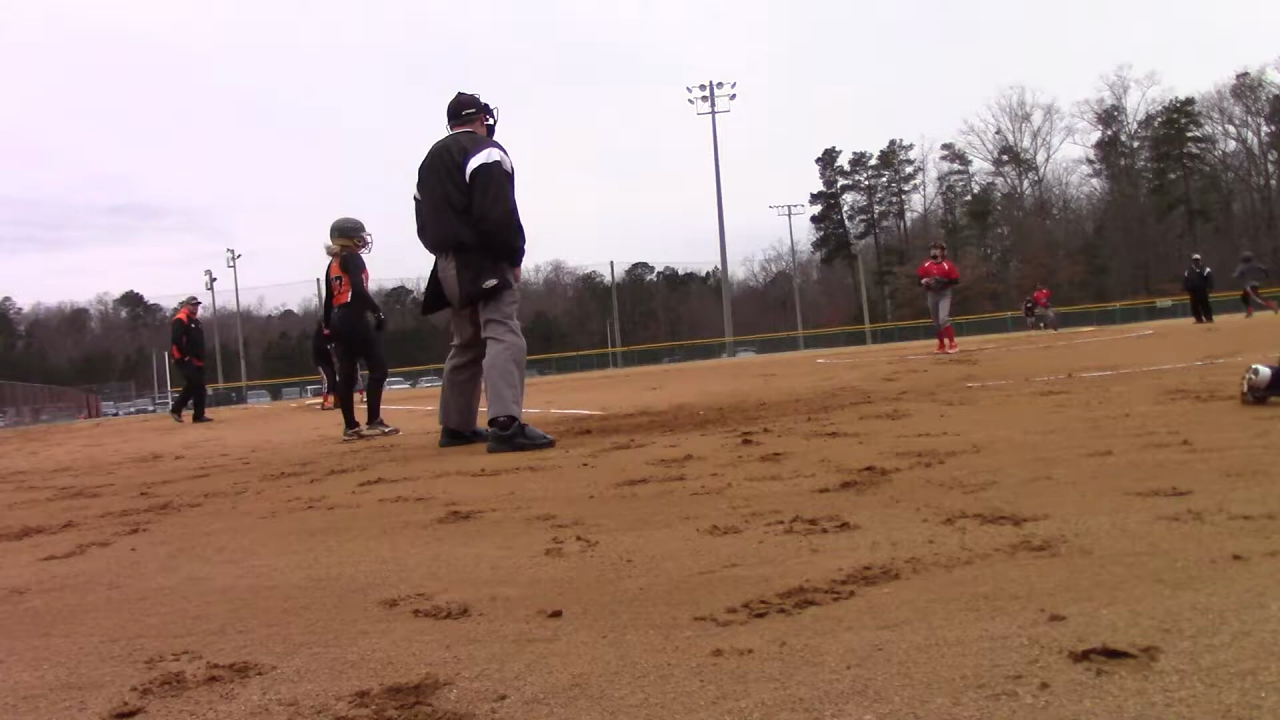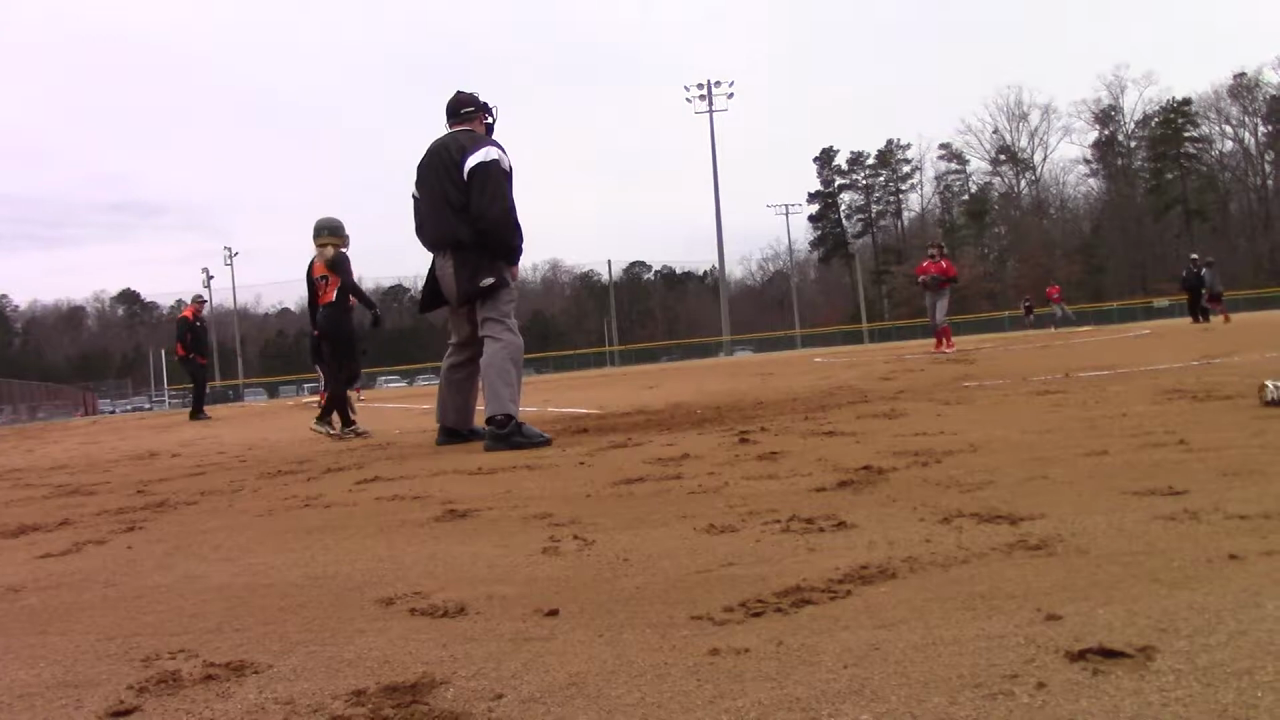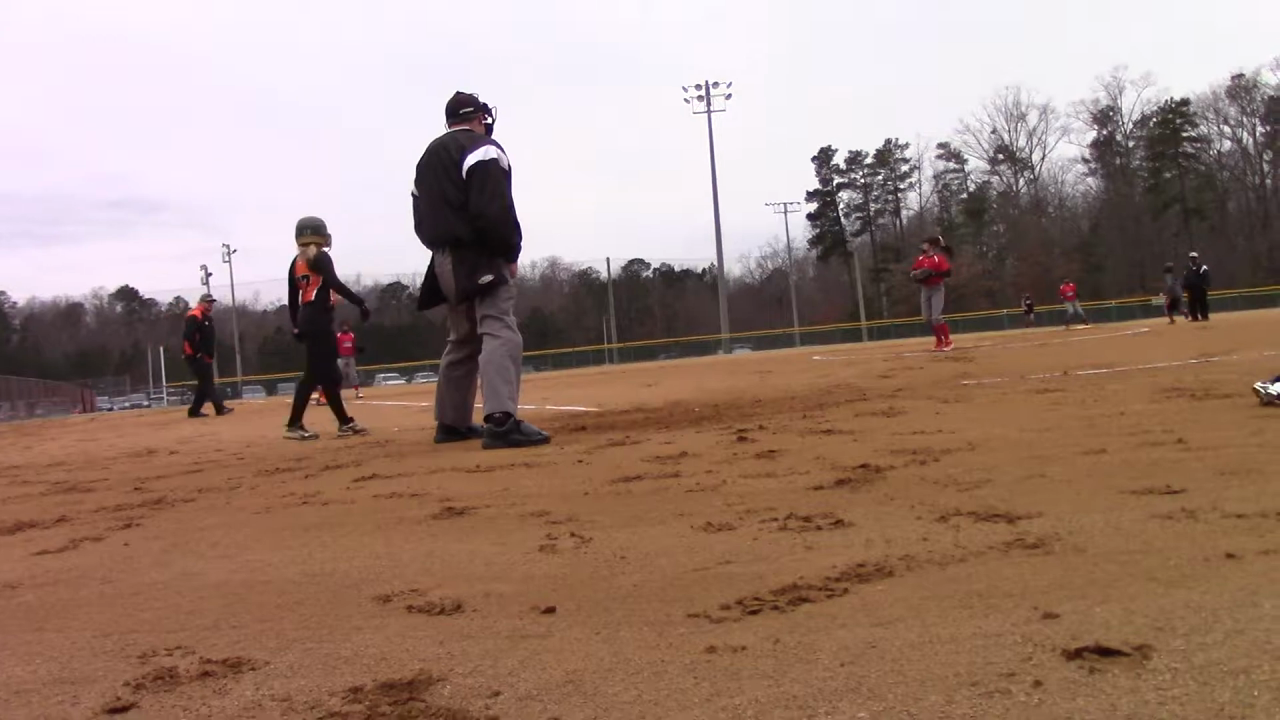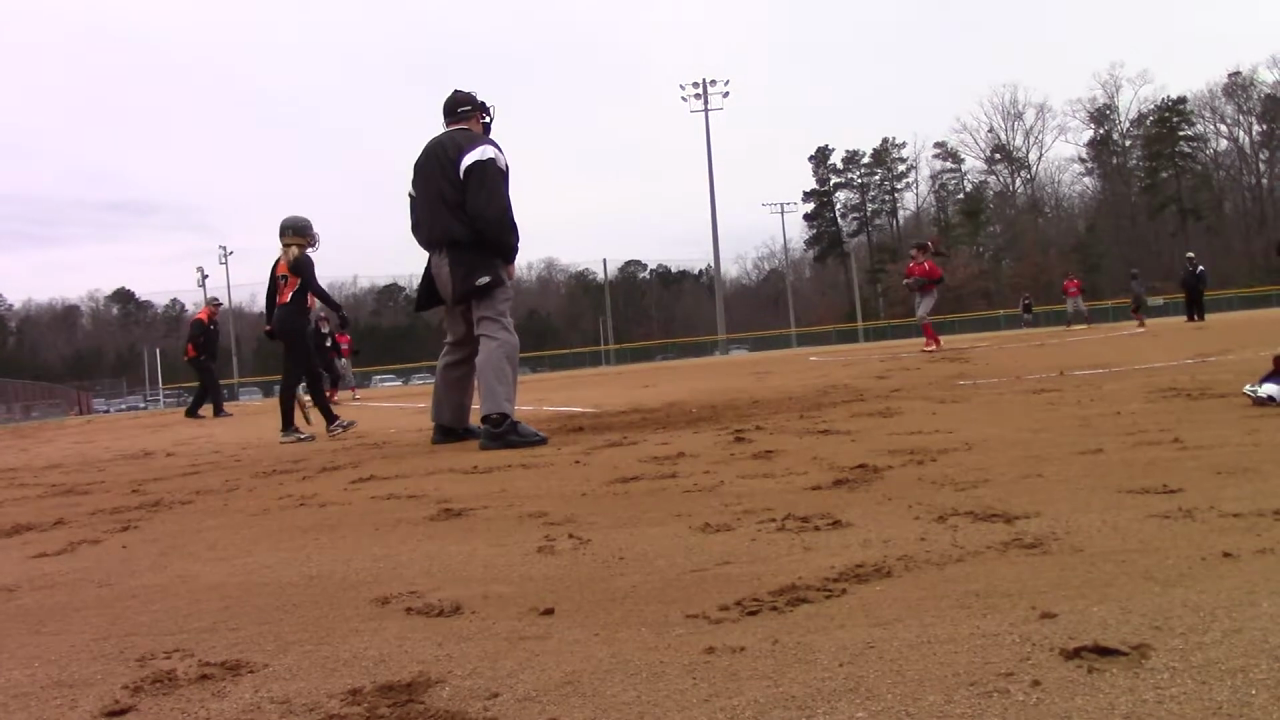
dt=0.2s
person 1, frame 1
left shoulder: (430, 160)
right shoulder: (486, 151)
left elbow: (424, 221)
right elbow: (498, 213)
left wrist: (445, 254)
right wrist: (514, 257)
left hip: (448, 265)
right hip: (482, 261)
left knee: (467, 344)
right knee: (504, 337)
left ankle: (457, 425)
right ankle: (506, 426)
person 1, frame 2
left shoulder: (429, 158)
right shoulder: (484, 150)
left elbow: (423, 219)
right elbow: (495, 212)
left wrist: (444, 251)
right wrist: (512, 255)
left hip: (446, 263)
right hip: (480, 259)
left knee: (464, 343)
right knee: (501, 336)
left ankle: (454, 424)
right ankle: (503, 424)
person 1, frame 3
left shoulder: (428, 157)
right shoulder: (483, 149)
left elbow: (421, 215)
right elbow: (494, 210)
left wrist: (442, 249)
right wrist: (511, 253)
left hip: (445, 260)
right hip: (478, 257)
left knee: (463, 339)
right knee: (500, 332)
left ankle: (452, 421)
right ankle: (501, 421)
person 1, frame 4
left shoulder: (425, 157)
right shoulder: (480, 149)
left elbow: (418, 217)
right elbow: (492, 211)
left wrist: (439, 250)
right wrist: (508, 254)
left hip: (442, 262)
right hip: (476, 258)
left knee: (460, 341)
right knee: (496, 334)
left ankle: (449, 422)
right ankle: (498, 423)
person 2, frame 1
left shoulder: (332, 264)
right shoulder: (353, 259)
left elbow: (328, 298)
right elbow: (359, 288)
left wrist: (328, 327)
right wrist: (377, 312)
left hip: (338, 320)
right hip: (354, 318)
left knee: (346, 376)
right knee: (378, 369)
left ankle: (351, 427)
right ankle: (374, 422)
person 2, frame 2
left shoulder: (313, 263)
right shoulder: (339, 258)
left elbow: (312, 299)
right elbow: (349, 285)
left wrist: (316, 327)
right wrist: (373, 307)
left hip: (324, 319)
right hip: (339, 318)
left knee: (336, 373)
right knee: (349, 372)
left ankle: (347, 424)
right ankle: (323, 417)
person 2, frame 3
left shoulder: (296, 262)
right shoulder: (321, 258)
left elbow: (292, 297)
right elbow: (335, 284)
left wrist: (296, 326)
right wrist: (360, 303)
left hip: (306, 318)
right hip: (320, 318)
left knee: (329, 373)
right knee: (314, 373)
left ankle: (345, 422)
right ankle: (294, 424)
person 2, frame 4
left shoulder: (280, 262)
right shoulder: (302, 260)
left elbow: (271, 294)
right elbow: (315, 288)
left wrist: (270, 324)
right wrist: (338, 310)
left hip: (282, 318)
right hip: (294, 320)
left knee: (313, 372)
right knee: (292, 375)
left ankle: (331, 421)
right ankle: (288, 429)
